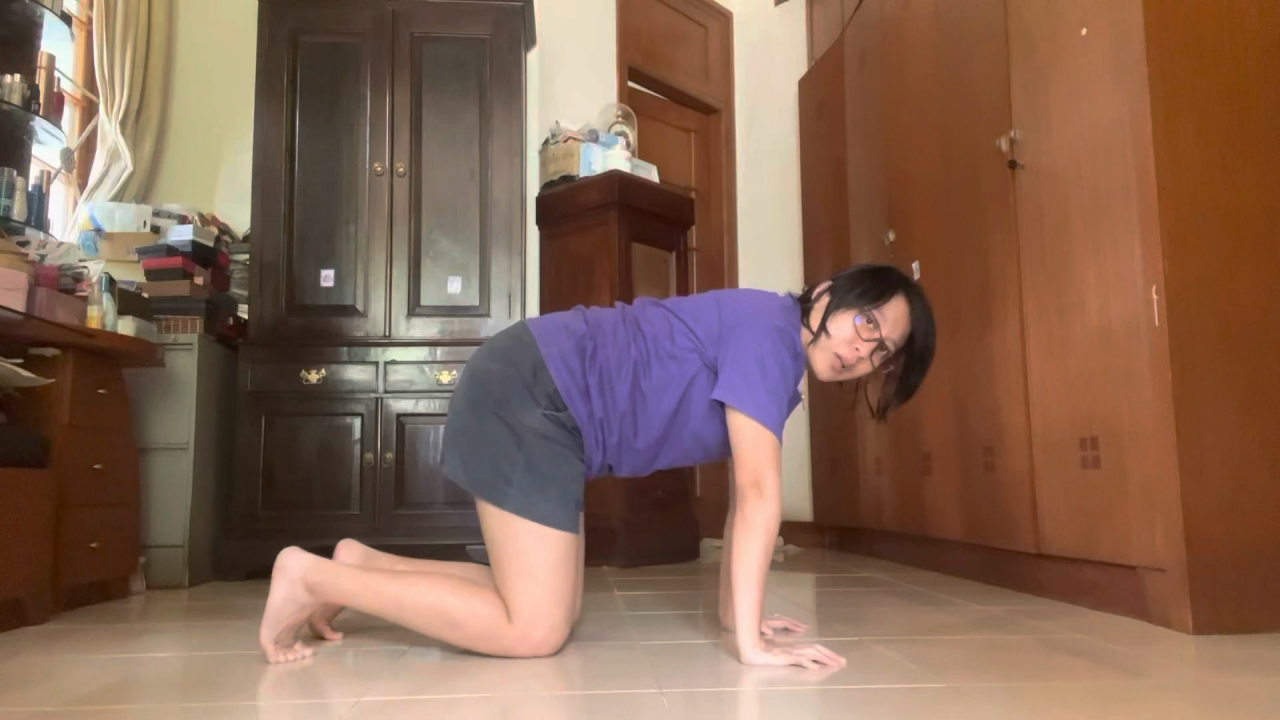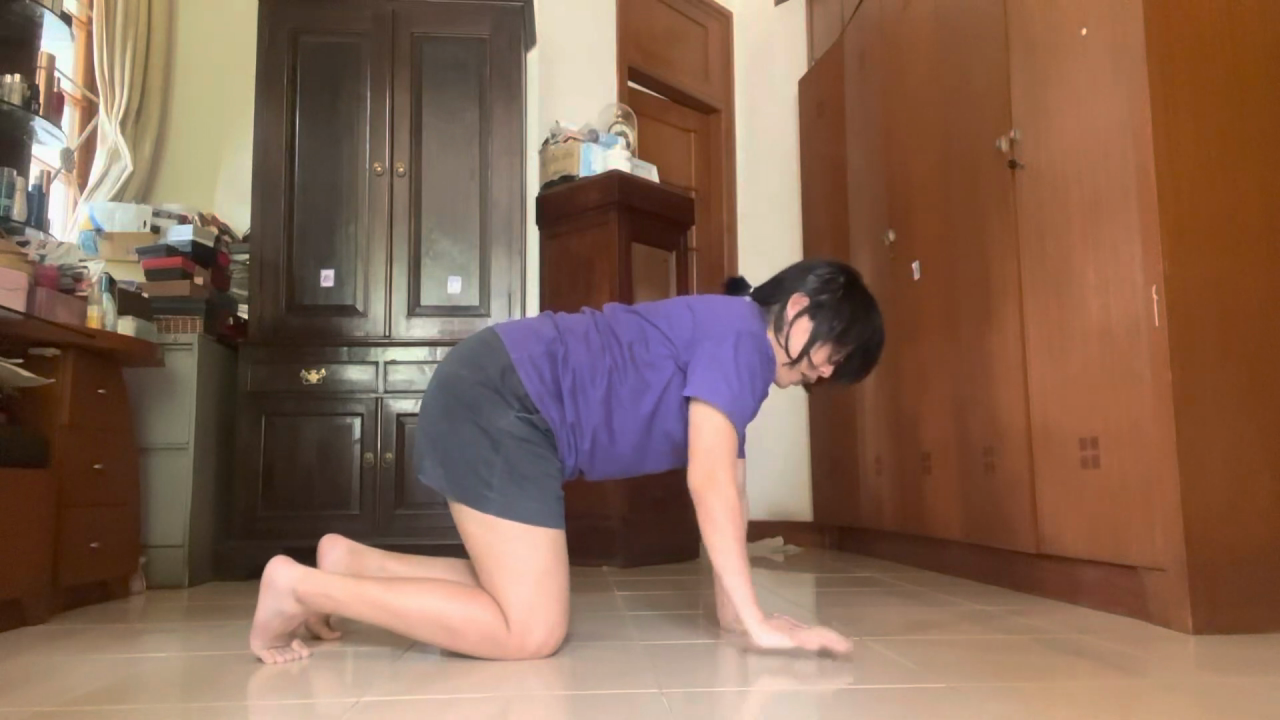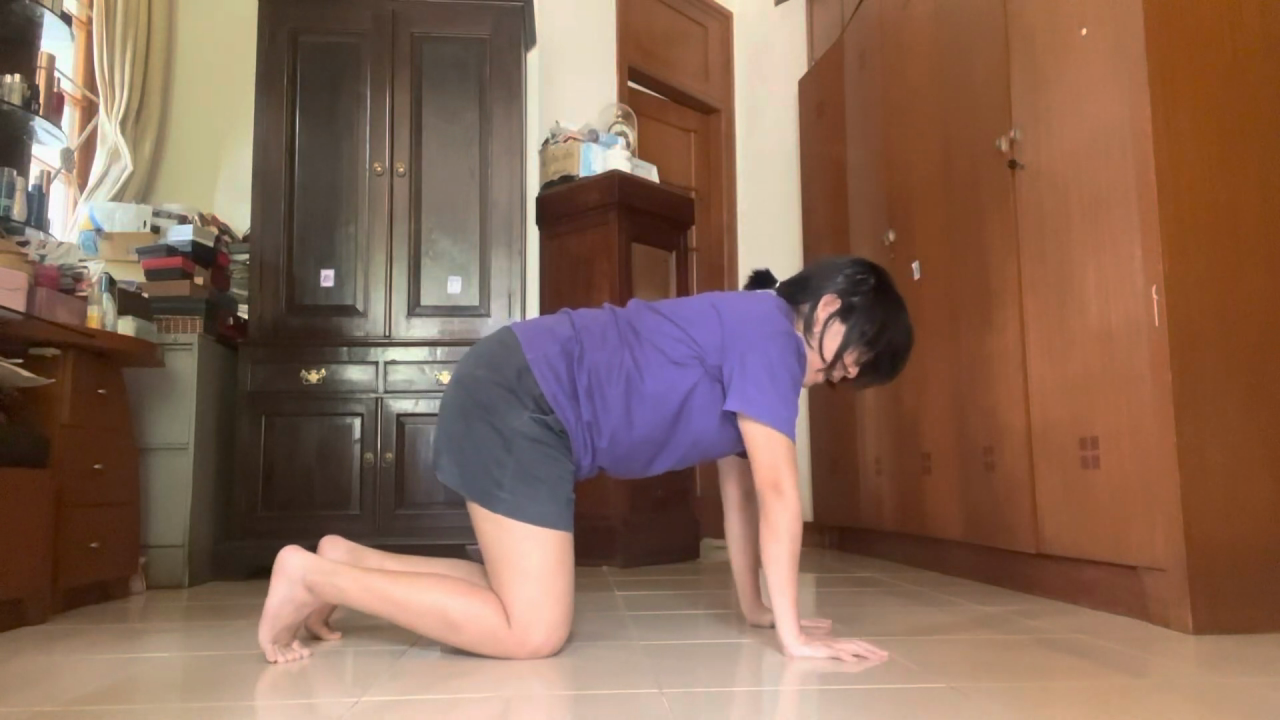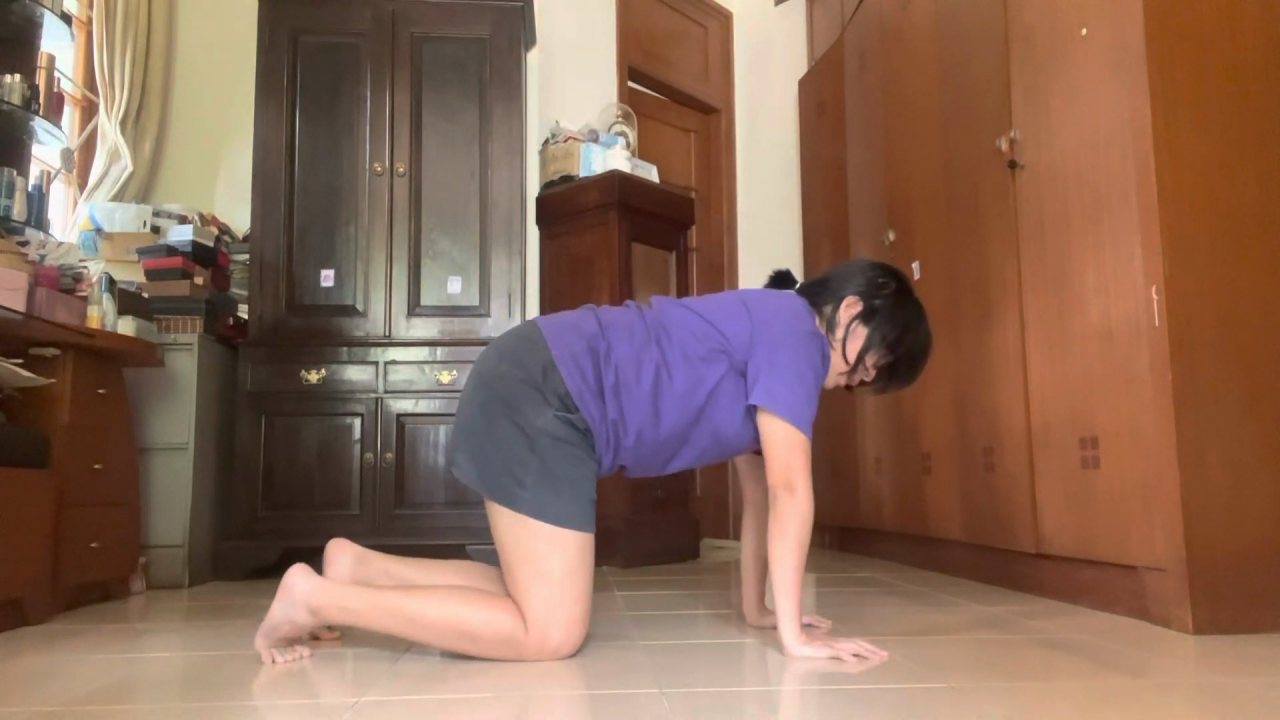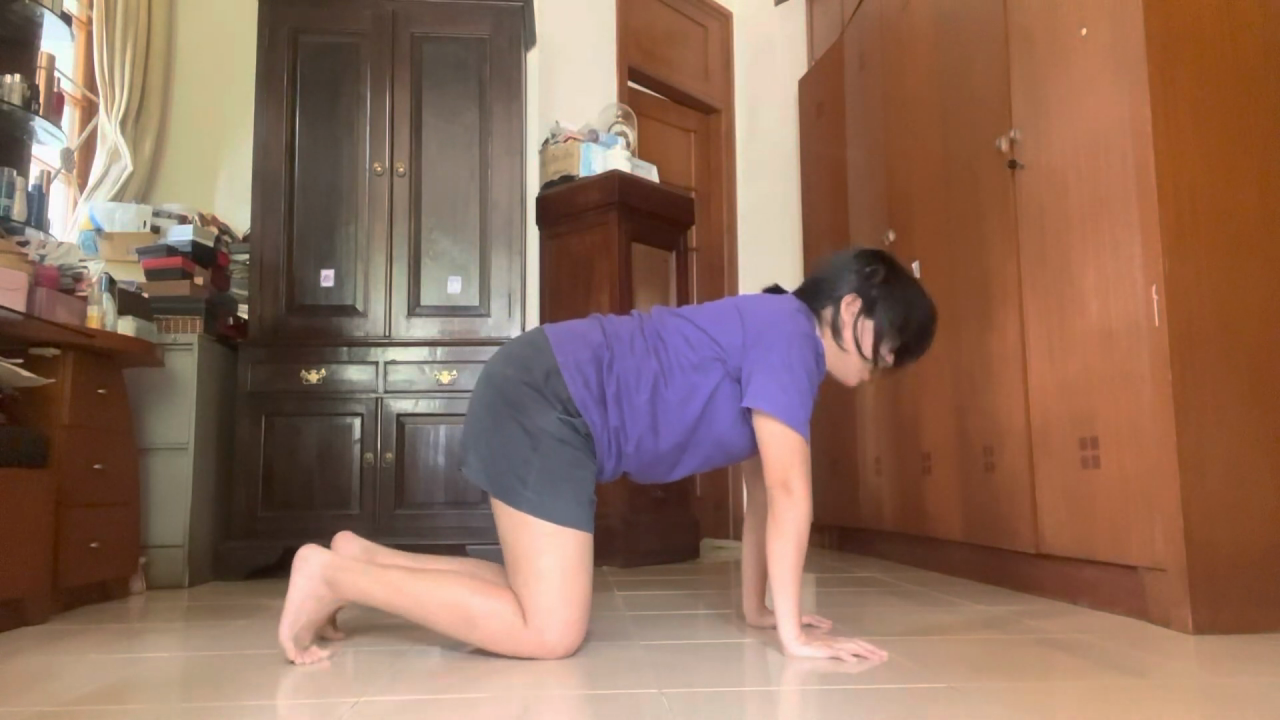
dt=1s
person 1, frame 1
left shoulder: (780, 375)
right shoulder: (771, 333)
left elbow: (746, 496)
right elbow: (758, 494)
left wrist: (734, 610)
right wrist: (750, 640)
left hip: (537, 401)
right hip: (528, 392)
left knee: (552, 602)
right knee: (534, 632)
left ankle: (364, 566)
right ankle: (315, 576)
person 1, frame 2
left shoulder: (731, 352)
right shoulder: (741, 334)
left elbow: (721, 487)
right elbow: (711, 484)
left wrist: (729, 611)
right wrist: (755, 623)
left hip: (494, 398)
right hip: (499, 398)
left knee: (517, 590)
right knee: (531, 633)
left ankle: (350, 561)
right ankle: (304, 587)
person 1, frame 3
left shoulder: (744, 339)
right shoulder: (771, 335)
left elbow: (740, 487)
right elbow: (779, 493)
left wrist: (754, 607)
right wrist: (792, 633)
left hip: (516, 397)
right hip: (519, 398)
left knee: (526, 593)
right knee: (534, 633)
left ankle: (347, 561)
right ankle: (316, 574)
person 1, frame 4
left shoulder: (765, 336)
right shoulder: (794, 332)
left elbow: (759, 490)
right elbow: (791, 491)
left wrist: (754, 607)
right wrist: (794, 631)
left hip: (532, 386)
right hip: (543, 395)
left knee: (537, 595)
right knee: (551, 635)
left ankle: (359, 567)
right ankle: (317, 597)
person 1, frame 5
left shoulder: (771, 337)
right shoulder: (790, 336)
left elbow: (762, 492)
right elbow: (788, 494)
left wrist: (756, 606)
right wrist: (792, 633)
left hip: (542, 397)
right hip: (545, 399)
left knee: (541, 597)
right knee: (549, 635)
left ankle: (362, 559)
right ankle: (338, 574)
